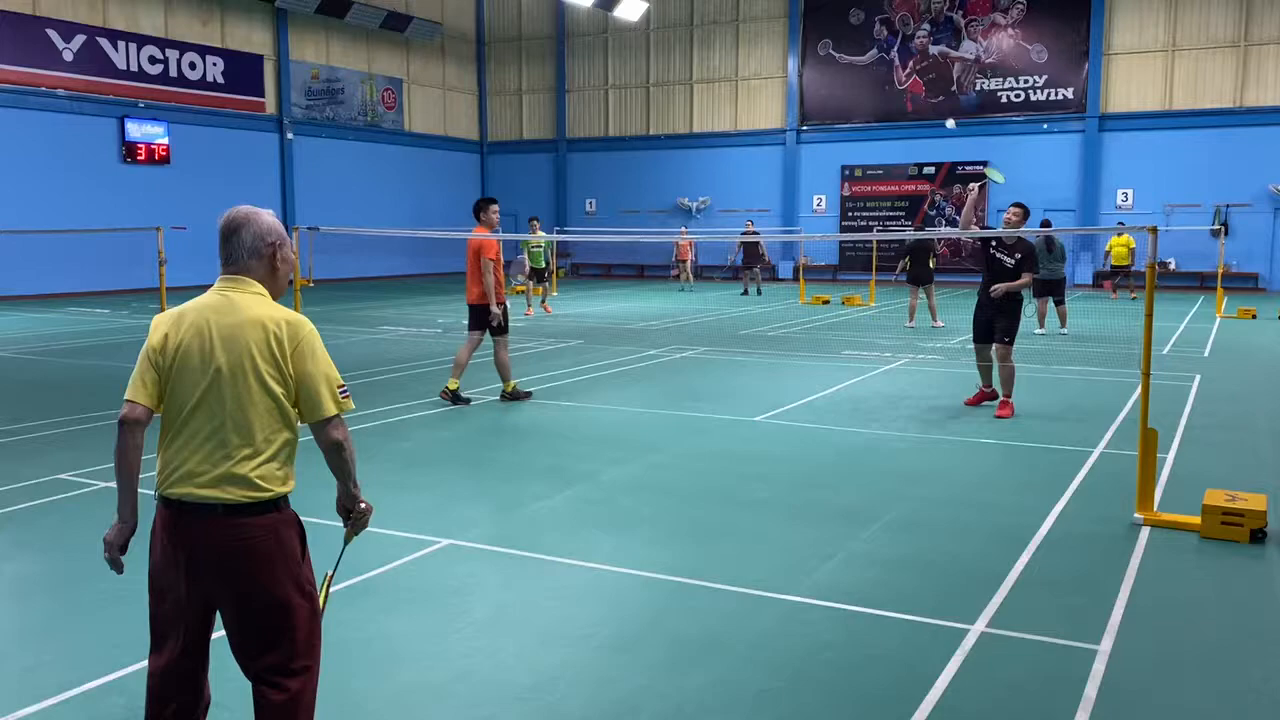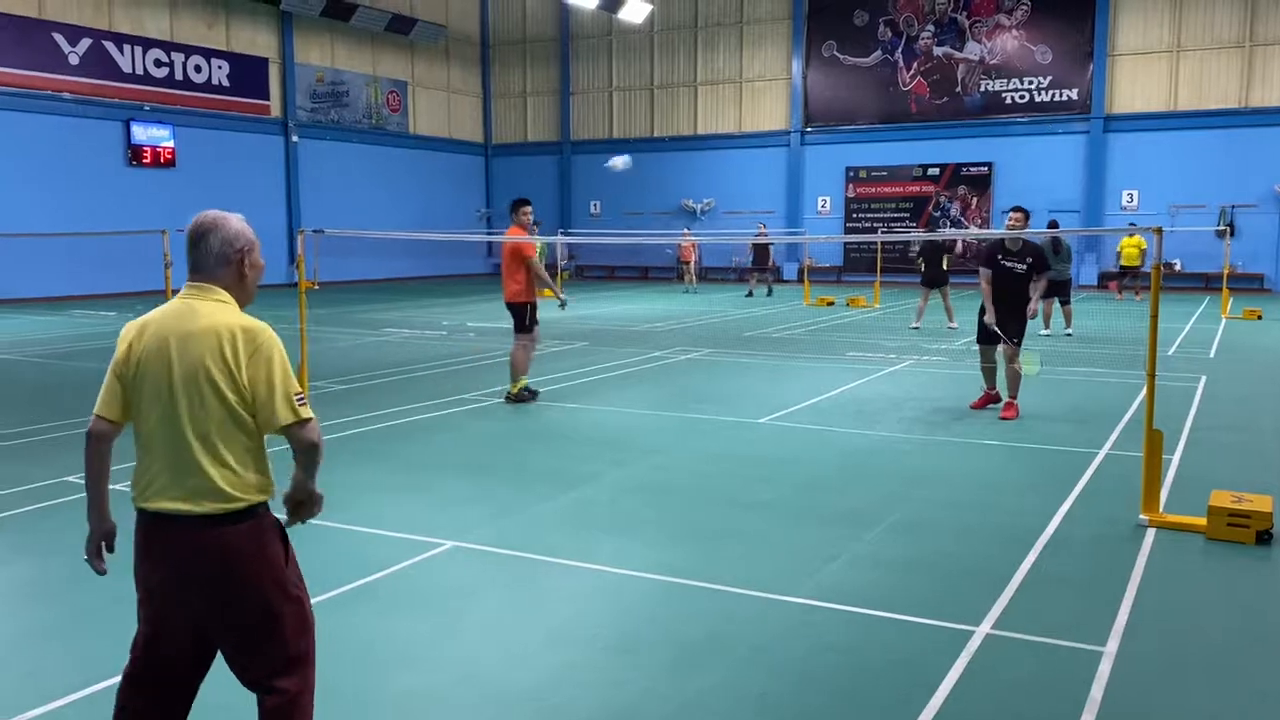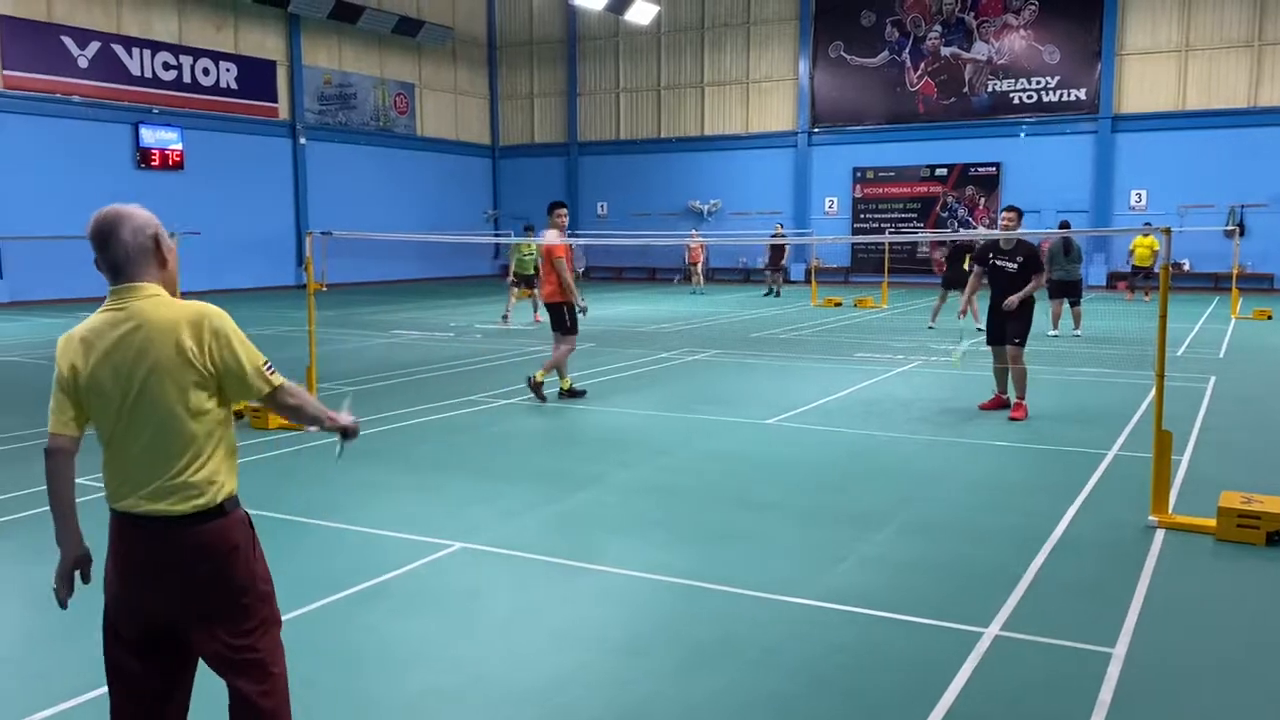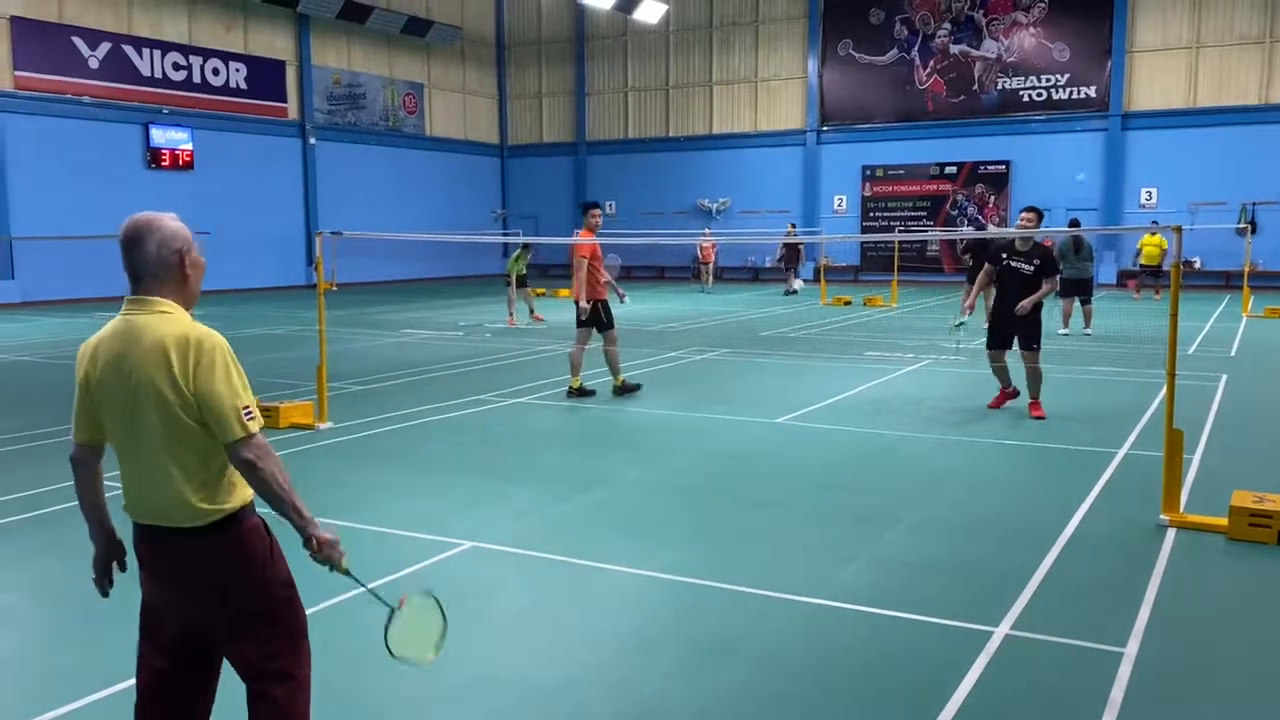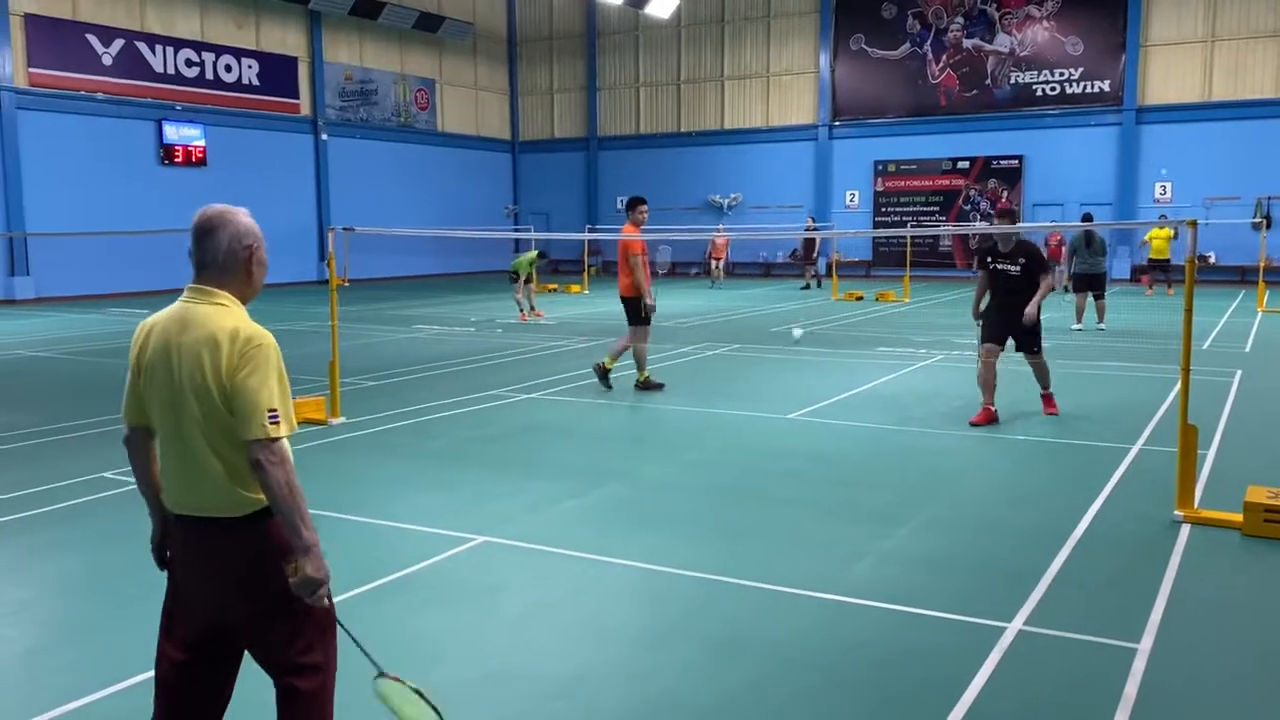
dt=0.4s
person 1, frame 1
left shoulder: (170, 323)
right shoulder: (289, 328)
left elbow: (131, 420)
right elbow: (332, 432)
left wrist: (125, 516)
right wrist: (350, 492)
left hip: (177, 520)
right hip: (256, 525)
left knee: (174, 663)
right knee: (286, 661)
person 1, frame 2
left shoulder: (139, 333)
right shoulder: (249, 336)
left elbow: (98, 432)
right elbow: (305, 438)
left wrist: (98, 517)
right wrist: (305, 487)
left hip: (158, 530)
right hip: (236, 533)
left knee: (156, 667)
right knee: (284, 664)
person 1, frame 3
left shoulder: (76, 344)
right shoulder: (199, 322)
left elbow: (59, 451)
right elbow: (275, 393)
left wrist: (70, 542)
right wrist: (334, 421)
left hip: (132, 535)
right hip: (208, 531)
right knee: (256, 663)
person 1, frame 4
left shoulder: (95, 350)
right shoulder: (198, 343)
left elbow: (82, 457)
right elbow: (248, 452)
left wrist: (103, 538)
right wrist: (309, 527)
left hip: (154, 540)
right hip: (222, 540)
left knee: (169, 673)
right knee: (278, 664)
person 1, frame 5
left shoulder: (150, 331)
right shoulder: (248, 339)
left elbow: (136, 437)
right elbow: (266, 456)
left wrist: (160, 517)
right wrist: (307, 549)
left hip: (188, 531)
right hip: (254, 532)
left knee: (188, 660)
right knee: (304, 654)
person 2, frame 1
left shoulder: (1026, 249)
right shoulder: (990, 238)
left elbow: (1028, 279)
right elbow: (965, 226)
left wrist: (1006, 287)
right wrist: (973, 196)
left hip: (1009, 307)
right hip: (984, 304)
left knee: (1003, 353)
right knee: (980, 350)
left ankle: (1006, 400)
right ankle: (987, 390)
person 2, frame 2
left shoulder: (1034, 251)
right shoulder: (992, 249)
left elbow: (1041, 279)
right elbow: (985, 282)
left wrist: (1035, 301)
right wrist: (989, 311)
left hip: (1017, 311)
right hip: (992, 310)
left knee: (1011, 354)
right knee: (985, 352)
left ankle: (1011, 402)
right ankle: (991, 392)
person 2, frame 3
left shoulder: (1028, 250)
right shoulder: (988, 248)
left elbow: (1038, 281)
right elbow: (976, 275)
left wrist: (1019, 296)
right wrist: (966, 300)
left hip: (1020, 310)
right hip: (997, 308)
left knee: (1014, 354)
right knee: (998, 354)
left ankle: (1020, 403)
right ankle: (1002, 397)
person 2, frame 4
left shoulder: (1044, 254)
right shoulder: (1001, 248)
left elbow: (1051, 284)
right elbow: (986, 274)
left wrist: (1031, 300)
right wrist: (972, 298)
left hip: (1028, 313)
right hip: (1001, 311)
left knee: (1031, 359)
right knee: (995, 355)
left ankle: (1034, 402)
right ankle: (1008, 389)
person 2, frame 5
left shoulder: (1029, 251)
right shoulder: (987, 251)
left elbow: (1046, 282)
left wrist: (1033, 305)
right wrist: (976, 306)
left hip: (1024, 314)
right hip: (996, 310)
left knee: (1035, 358)
right knee: (986, 355)
left ankle: (1046, 395)
right ankle: (988, 409)
person 3, frame 1
left shoulder: (475, 236)
right shoulder: (489, 239)
right elbow: (488, 274)
right wrist: (494, 305)
left hip: (475, 299)
right hip: (489, 300)
left knee: (471, 343)
right knee: (501, 345)
left ankle: (451, 388)
right ankle: (509, 389)
person 3, frame 2
left shoulder: (510, 236)
right shoulder: (522, 238)
right elbow: (538, 270)
right wrist: (558, 293)
left hip: (515, 296)
right hip: (522, 298)
left knee: (532, 339)
right knee: (521, 344)
left ankle: (520, 383)
right ankle: (514, 391)
person 3, frame 3
left shoulder: (554, 238)
right shoulder: (556, 239)
right elbow: (564, 273)
right wrist: (577, 299)
left hip: (554, 298)
right hip: (560, 299)
left knee: (562, 343)
right knee: (569, 344)
left ankle: (565, 386)
right ankle: (537, 379)
person 3, frame 4
left shoulder: (590, 239)
right shoulder: (585, 239)
right elbow: (580, 270)
left wrist: (616, 288)
right wrist: (583, 299)
left hip: (590, 298)
right hip: (594, 298)
left knee: (581, 341)
right knee: (611, 339)
left ankle: (575, 385)
right ankle: (619, 383)
person 3, frame 5
left shoulder: (629, 233)
right shoulder: (634, 236)
right elbow: (637, 269)
right wrist: (648, 296)
left hip: (630, 291)
right hip: (636, 292)
left knee: (634, 334)
right knee: (642, 335)
left ankle: (605, 365)
right ankle: (642, 378)
